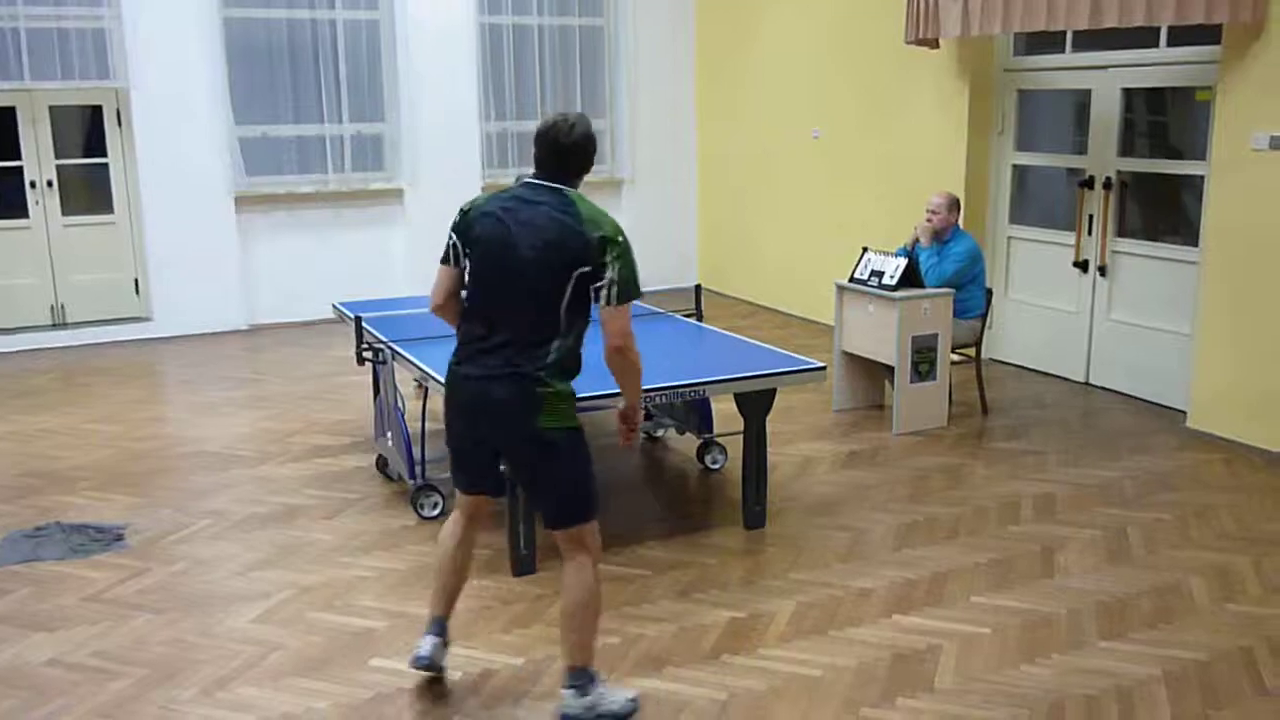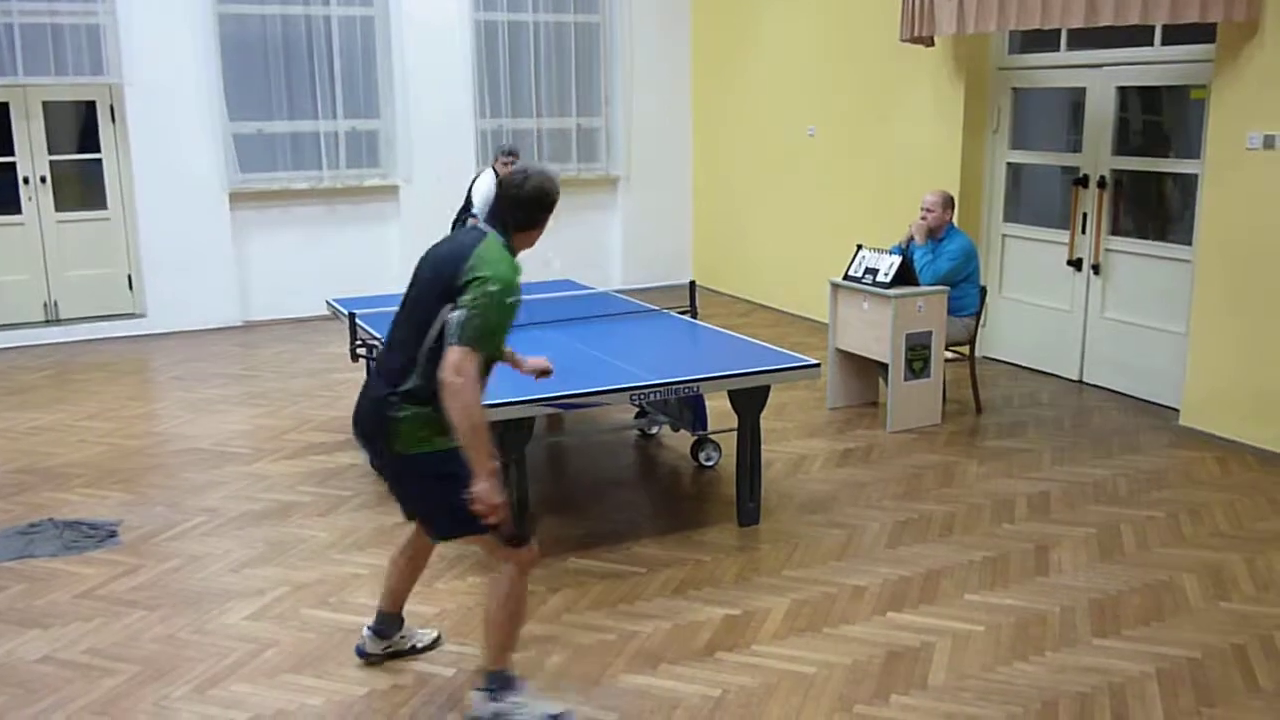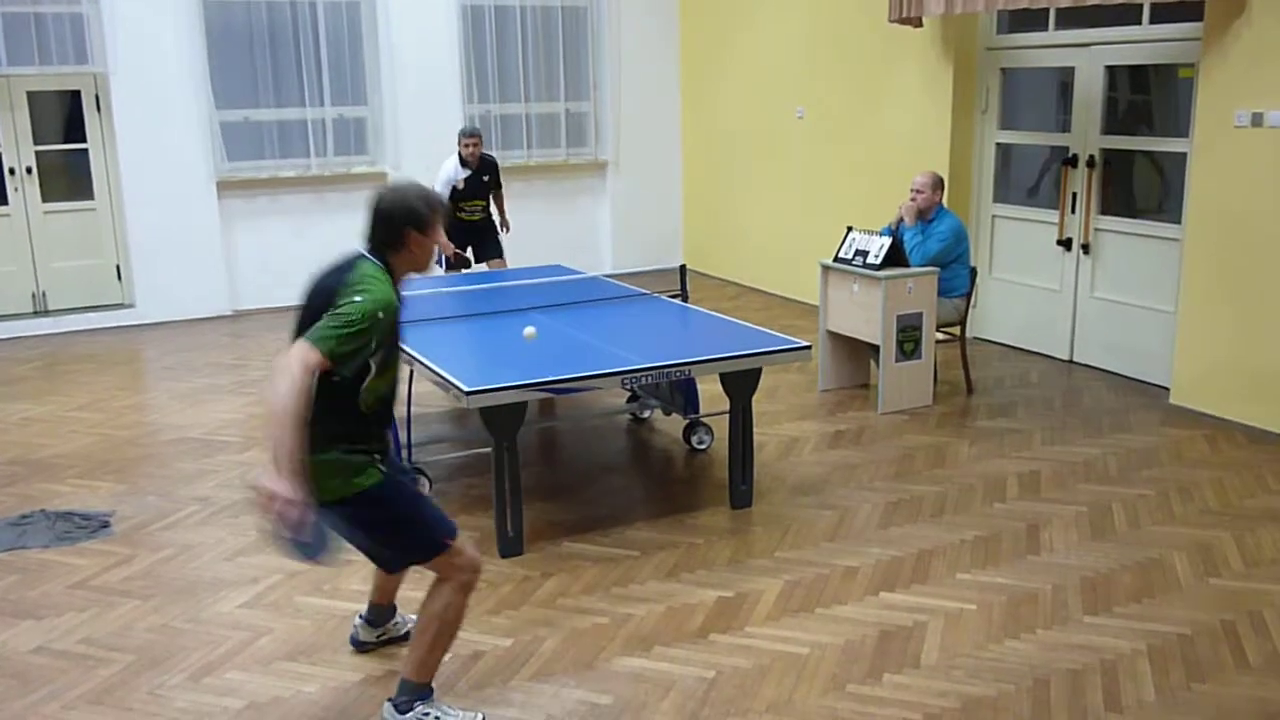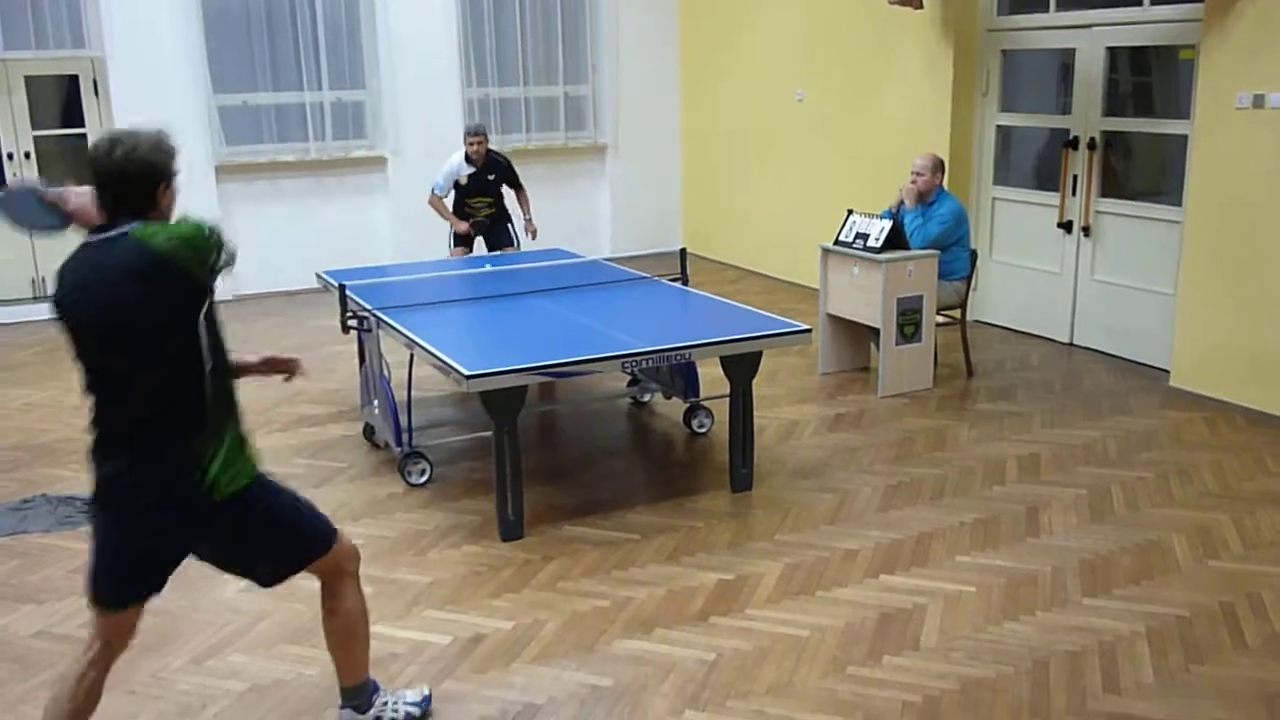
dt=0.4s
person 1, frame 1
left shoulder: (479, 211)
right shoulder: (599, 231)
left elbow: (441, 300)
right elbow: (619, 341)
right wrist: (633, 404)
left hip: (467, 389)
right hip: (538, 401)
left knee: (469, 510)
right knee: (580, 545)
left ankle: (435, 638)
person 1, frame 2
left shoulder: (457, 243)
right shoulder: (497, 276)
right elbow: (457, 376)
left wrist: (517, 360)
right wrist: (485, 475)
left hip: (381, 414)
right hip: (414, 427)
left knee: (430, 520)
right knee: (517, 550)
left ankle: (384, 632)
person 1, frame 3
left shoulder: (350, 271)
right shoulder: (368, 300)
right elbow: (295, 369)
right wrist: (284, 472)
left hip: (333, 453)
right hip: (337, 466)
left knee: (423, 525)
right knee: (459, 566)
left ankle: (376, 622)
person 1, frame 4
left shoulder: (72, 283)
right shoulder: (178, 247)
left wrist: (246, 366)
right wrist: (97, 210)
left hip: (123, 488)
right hip: (208, 481)
left knee: (106, 638)
right knee: (341, 564)
